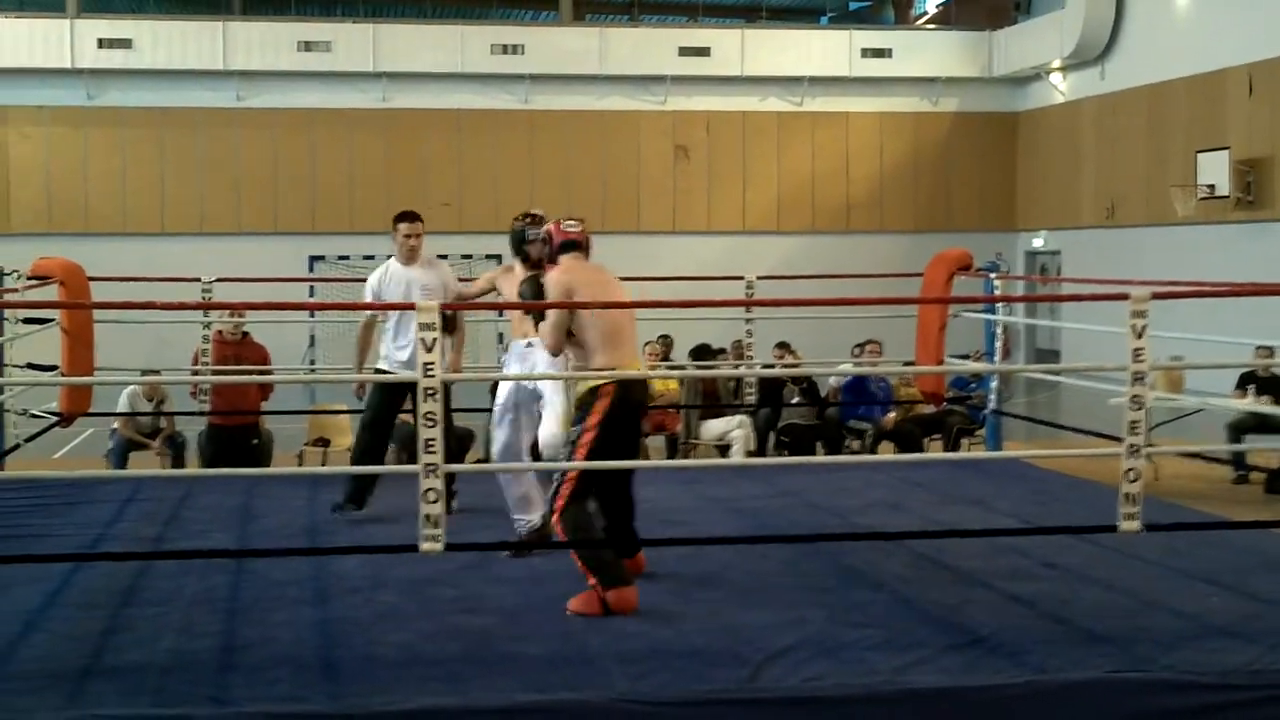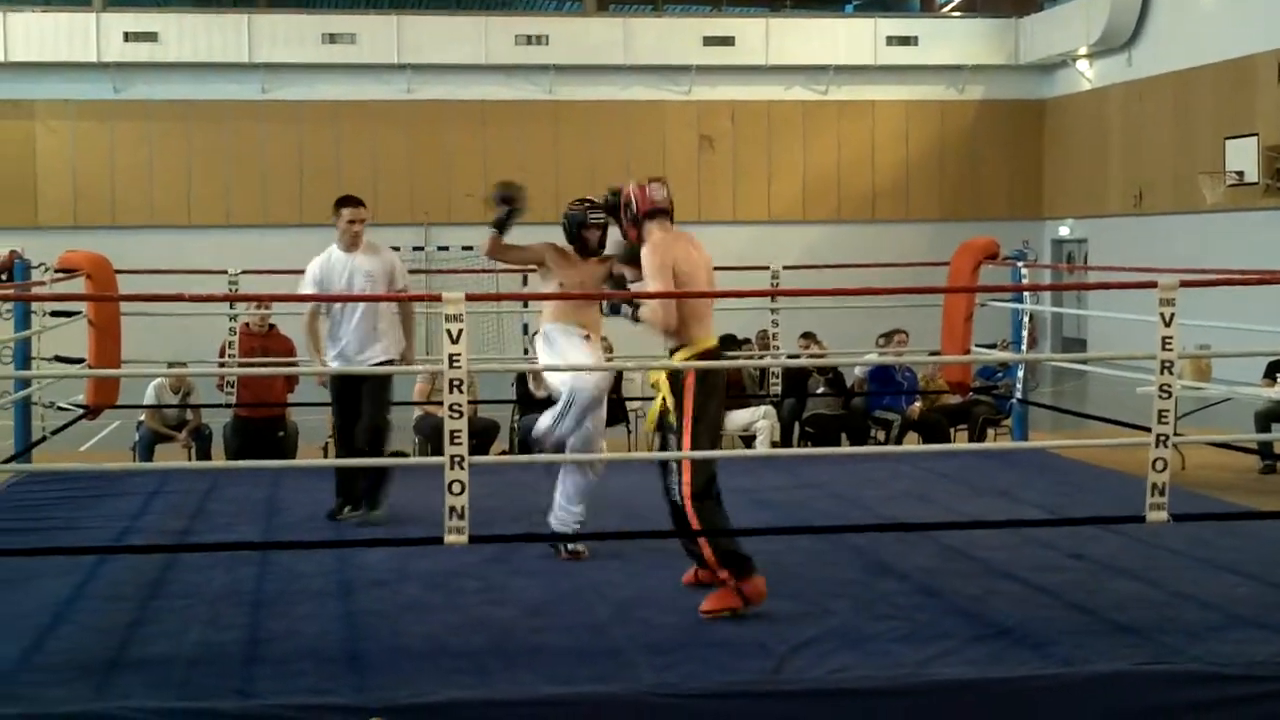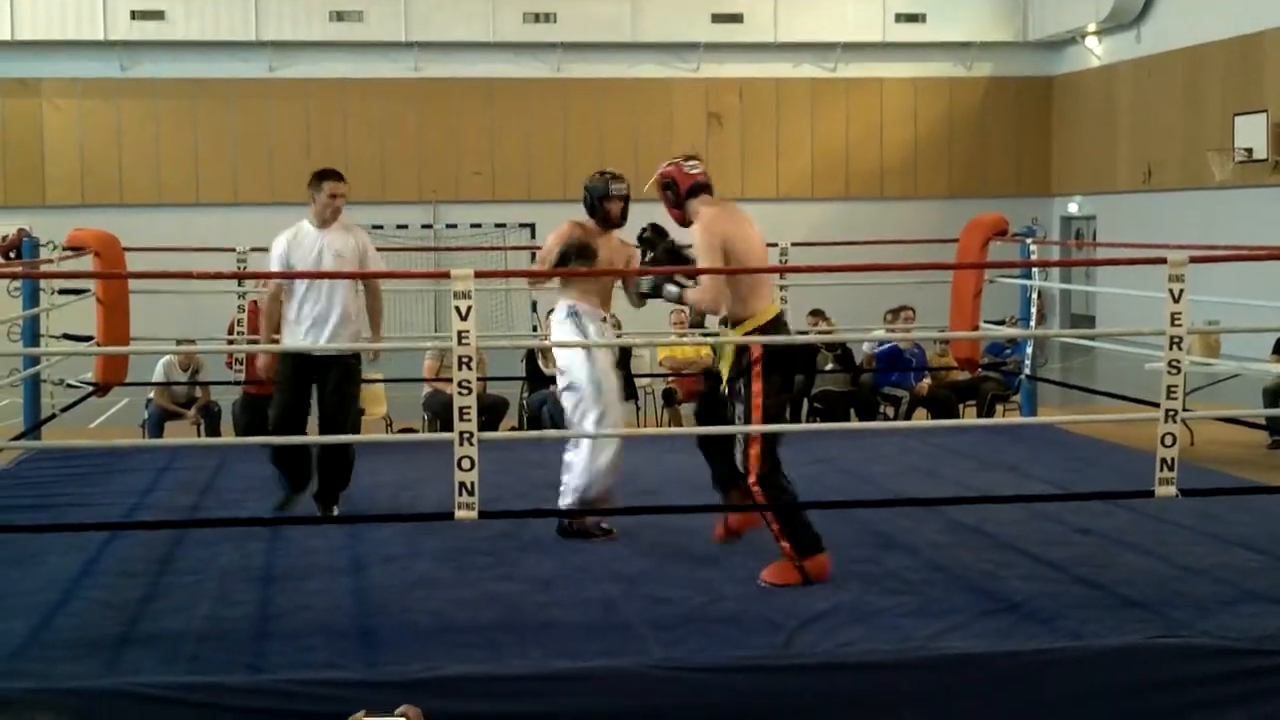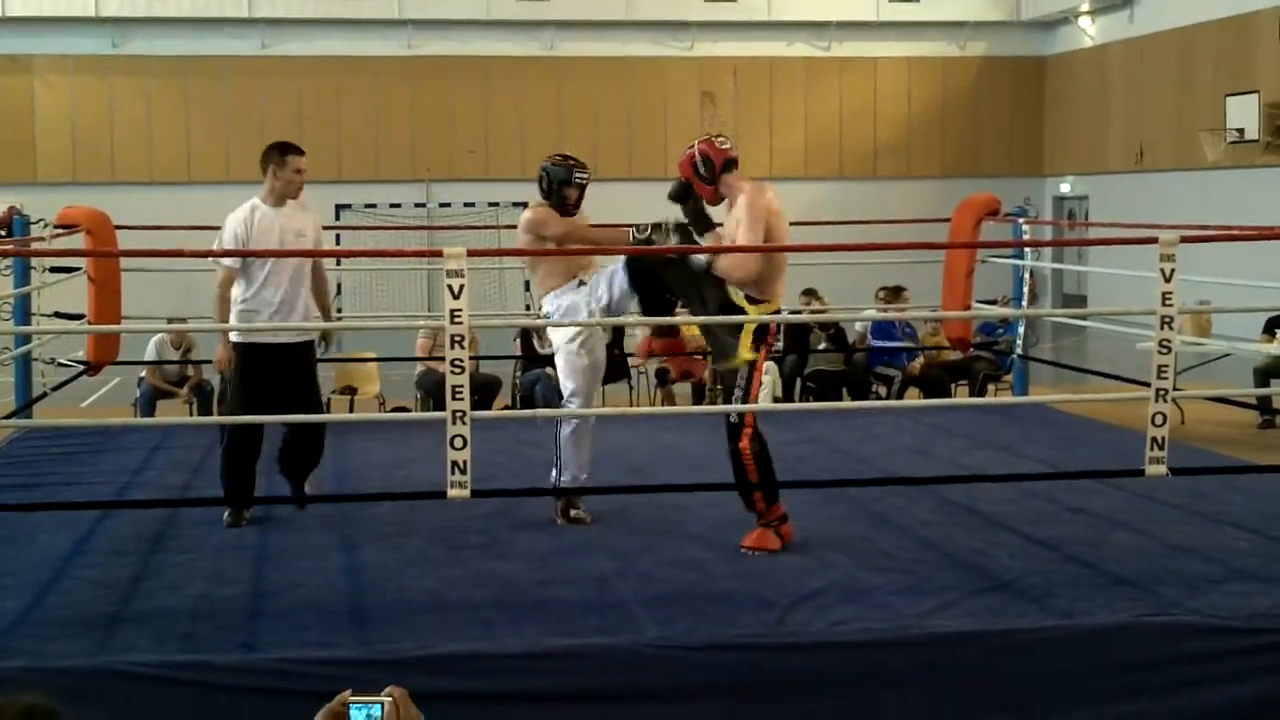
dt=0.5s
person 1, frame 1
left shoulder: (558, 278)
right shoulder: (605, 276)
left elbow: (553, 345)
left wrist: (540, 314)
right wrist: (565, 324)
left hip: (609, 390)
right hip: (636, 385)
left knee: (568, 498)
right knee: (613, 479)
left ankle: (614, 589)
right ankle: (627, 555)
person 1, frame 2
left shoulder: (654, 251)
right shoulder: (687, 241)
left elbow: (666, 324)
left wrist: (627, 308)
left hip: (694, 372)
right hip: (706, 361)
left knee: (689, 486)
right knee: (681, 474)
left ankle: (741, 581)
right ankle: (711, 560)
person 1, frame 3
left shoulder: (706, 228)
right shoulder: (731, 213)
left elbow: (712, 302)
left wrist: (664, 287)
left hip: (756, 343)
right hip: (760, 331)
left knee: (756, 458)
right knee: (711, 418)
left ankle: (807, 557)
right ankle: (741, 505)
person 1, frame 4
left shoulder: (753, 201)
right shoulder: (741, 199)
left elbow: (747, 269)
left wrist: (699, 257)
right wrist: (697, 217)
left hip: (753, 318)
right hip: (723, 295)
left knee: (742, 428)
right knee: (646, 263)
left ankle: (774, 522)
person 2, frame 1
right shoulder: (502, 275)
right elbow: (466, 295)
left hip: (549, 357)
right hip: (516, 361)
left knee: (553, 436)
right knee: (506, 451)
right ankle: (530, 525)
person 2, frame 2
left shoulder: (606, 264)
right shoulder: (551, 255)
right elbow: (496, 253)
right wrist: (504, 219)
left hip: (590, 354)
right hip: (557, 343)
left knee: (586, 450)
right knee: (588, 386)
left ankle: (564, 528)
right ankle: (549, 433)
person 2, frame 3
left shoulder: (625, 251)
right shoulder: (571, 232)
right elbow: (532, 273)
right wrist: (563, 258)
left hip: (600, 330)
right hip: (573, 322)
left knee: (595, 425)
right knee: (600, 408)
left ankle: (576, 509)
right ankle: (586, 495)
person 2, frame 4
left shoulder: (571, 216)
right shoulder: (533, 219)
left elbow: (597, 239)
right elbow: (591, 237)
right wrist: (639, 235)
left hip: (595, 292)
right hip: (564, 310)
left knee: (633, 269)
right knee: (576, 403)
right ankle: (567, 490)
person 3, frame 1
left shoulder: (441, 271)
right shoulder: (380, 277)
left elbow: (456, 315)
right elbow: (367, 325)
left wrist: (456, 355)
right wrist: (358, 371)
right hip: (390, 366)
right knee: (371, 426)
left ankle: (444, 493)
right ankle: (356, 496)
person 3, frame 2
left shoulder: (385, 258)
right shoulder: (320, 266)
left elbow: (403, 302)
right elbow: (311, 317)
left wrist: (408, 345)
right wrist: (319, 361)
left hip: (378, 357)
right hip: (340, 362)
left knee: (372, 429)
right knee: (344, 434)
left ankle: (371, 497)
right ankle: (350, 497)
person 3, frame 3
left shoulder: (357, 239)
right shoulder: (288, 241)
left elbow: (372, 290)
right elbow: (273, 297)
left wrist: (375, 335)
right wrist: (265, 348)
left hip: (342, 348)
right hip: (296, 348)
left knee: (338, 426)
right knee: (282, 422)
left ankle: (329, 496)
right ankle: (296, 482)
person 3, frame 4
left shoulder: (308, 218)
right shoulder: (241, 221)
right elbow: (224, 284)
left wrist: (327, 319)
right wrist: (222, 340)
left hip: (297, 337)
right hip: (249, 340)
left knee: (309, 415)
right knee: (242, 423)
left ankle: (296, 472)
right ankle: (238, 502)
